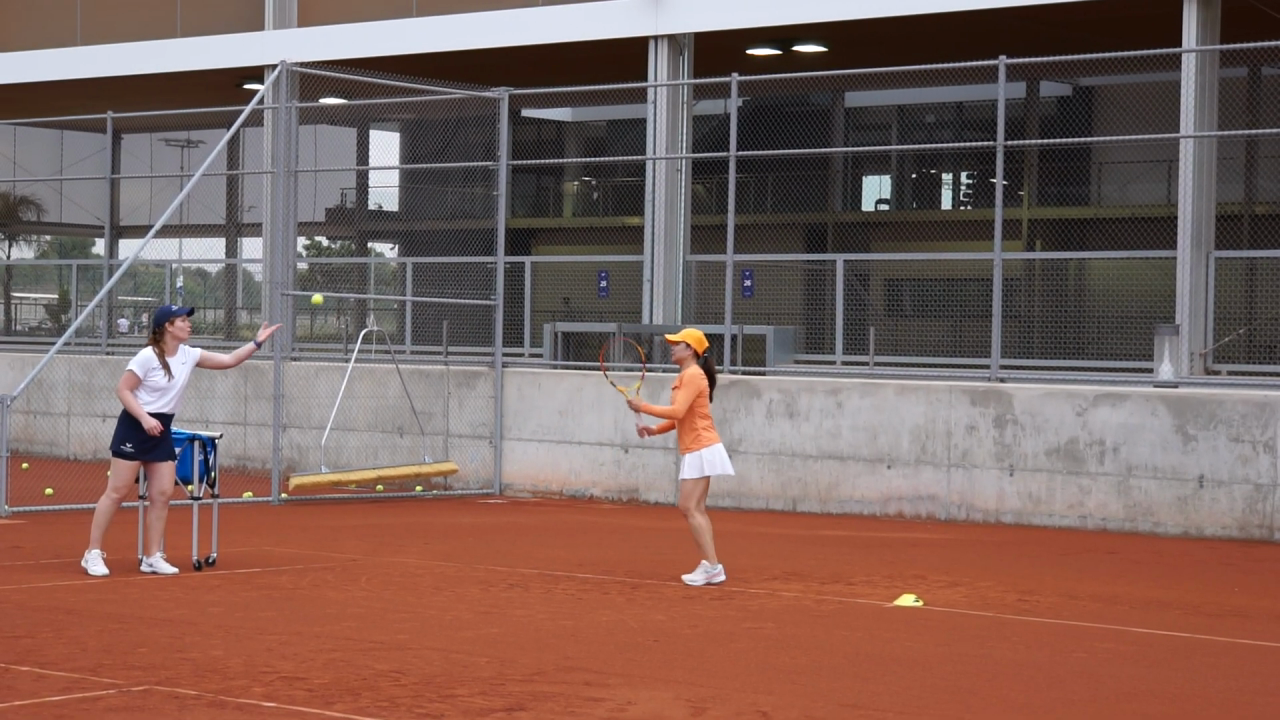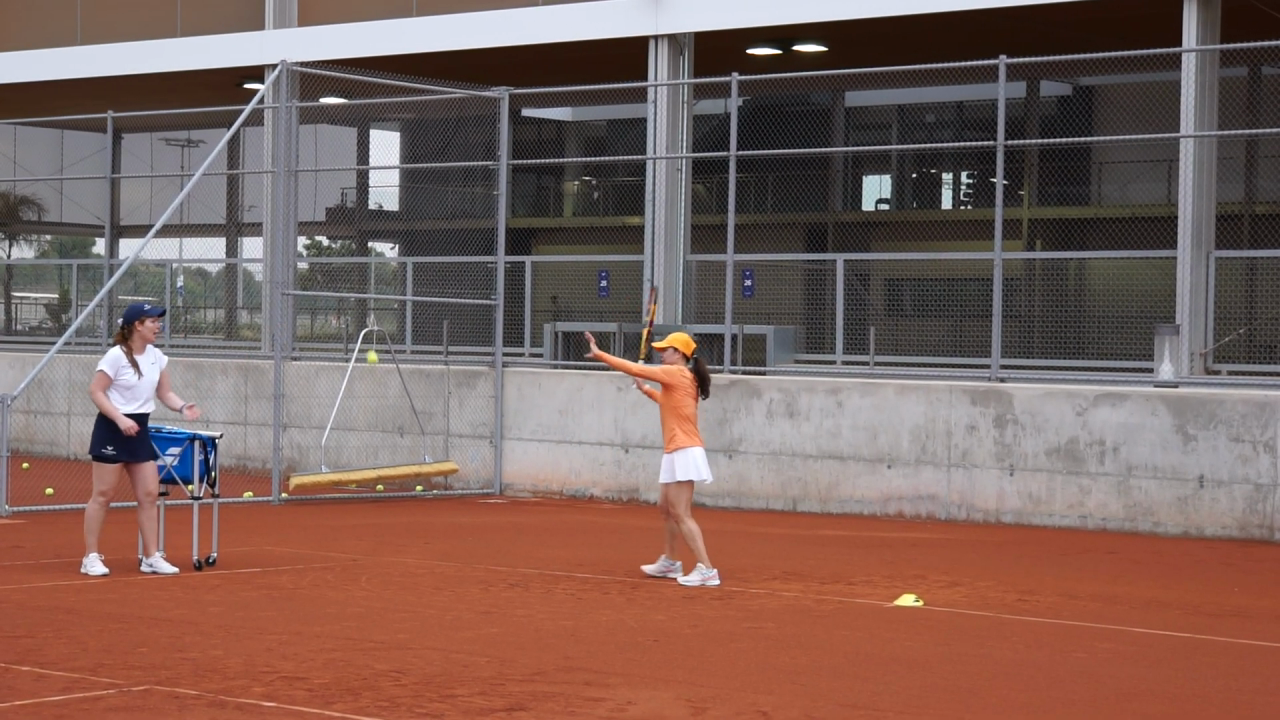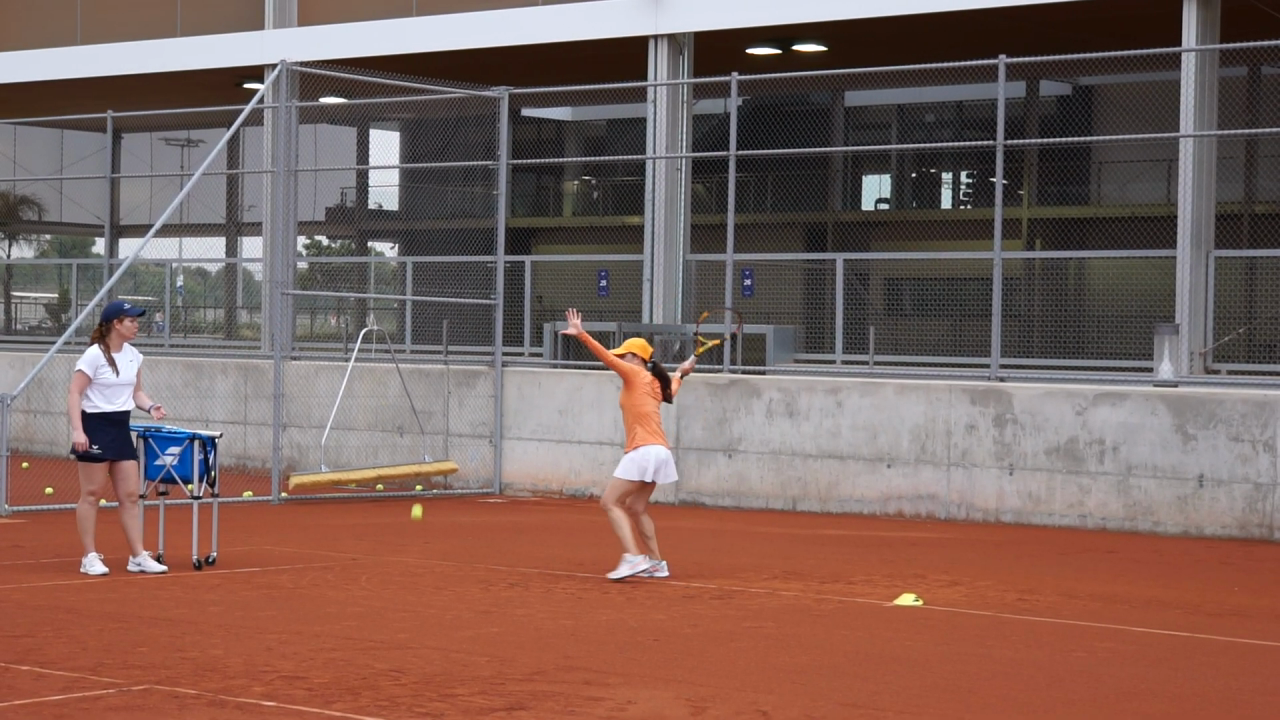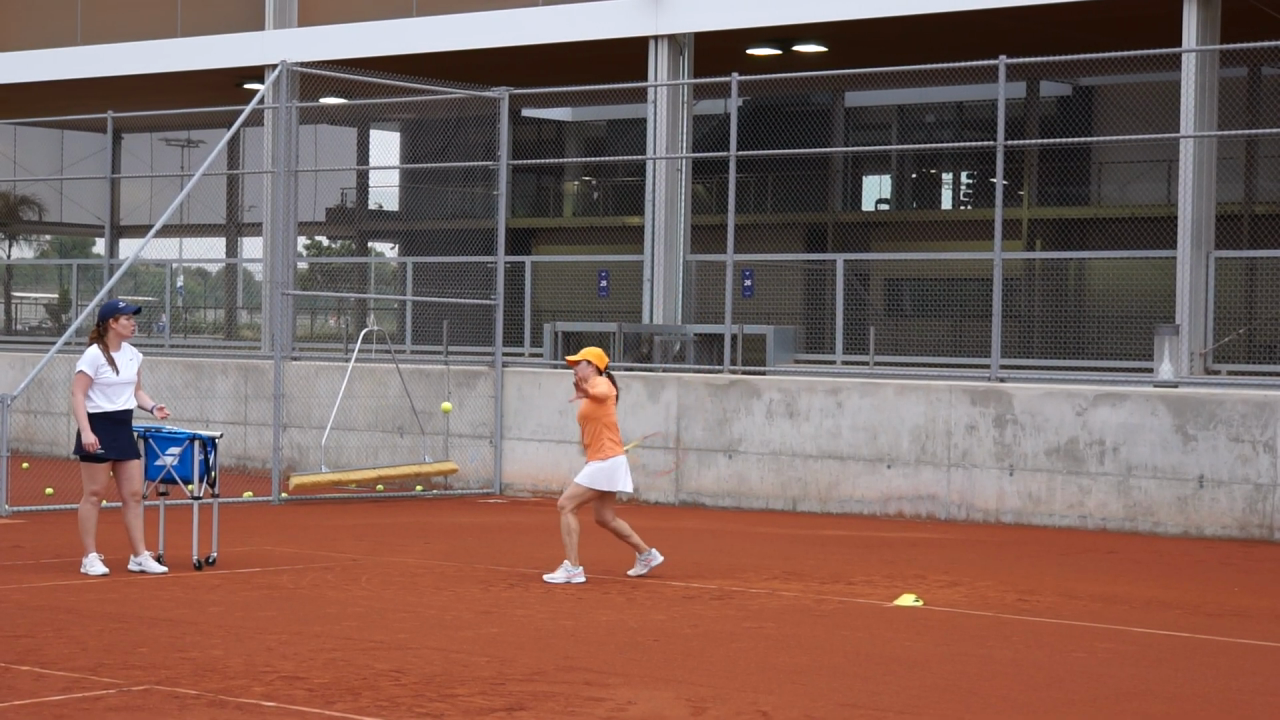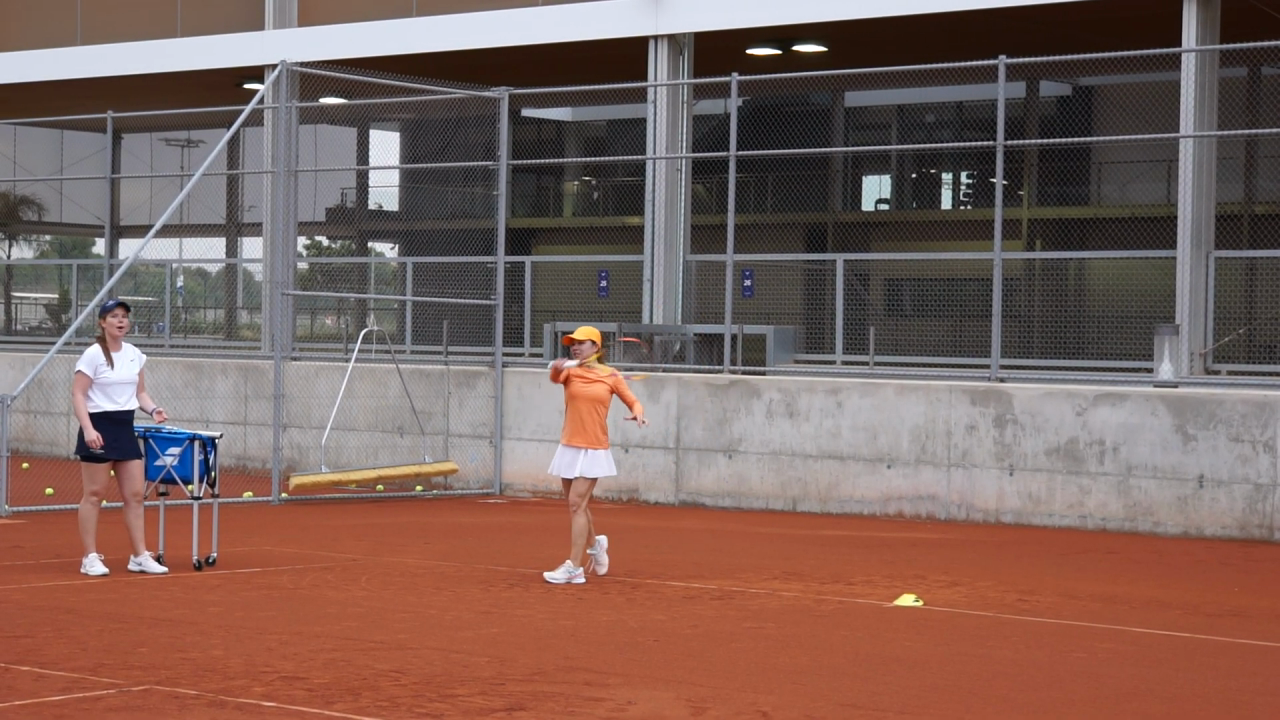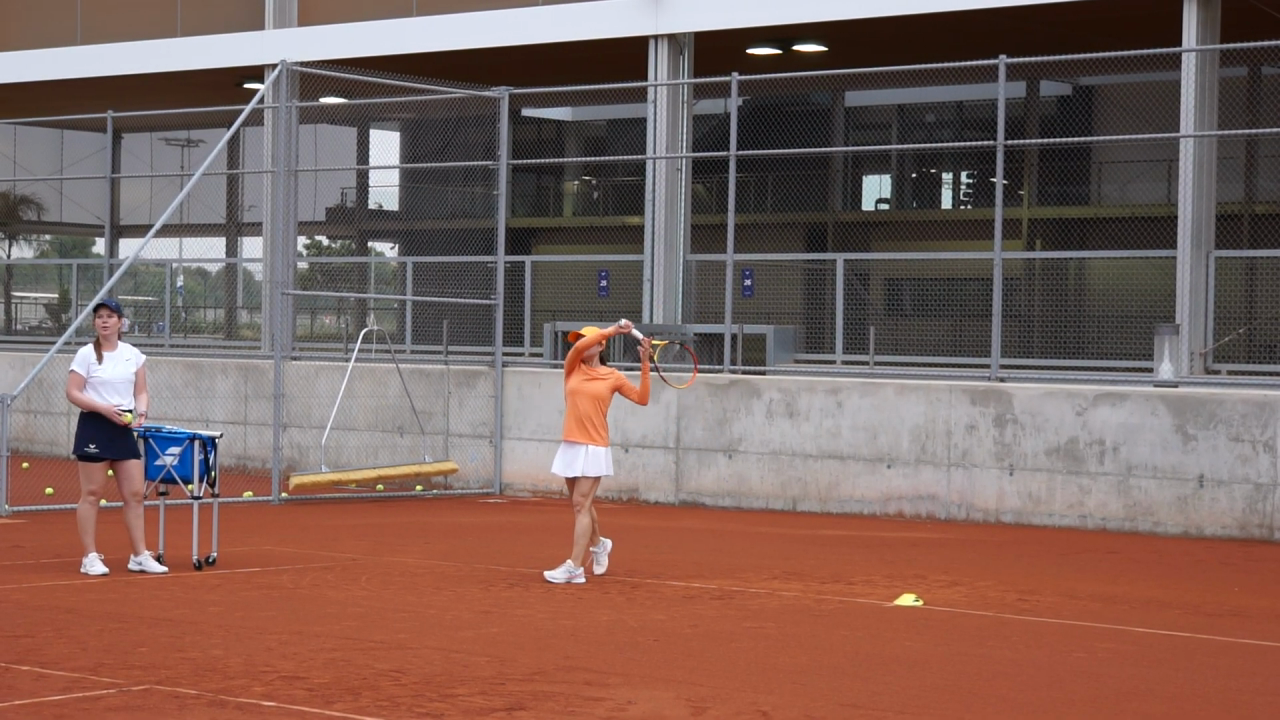
dt=0.4s
person 1, frame 1
left shoulder: (189, 354)
right shoulder: (147, 356)
left elbow: (228, 360)
right elbow: (123, 390)
left wrist: (256, 343)
right wrist: (144, 418)
left hip: (162, 431)
right hip: (135, 427)
left knee: (162, 495)
right knee: (116, 492)
left ankle: (152, 557)
right ankle: (93, 554)
person 1, frame 2
left shoulder: (157, 357)
right shoulder: (116, 356)
left elbow: (165, 393)
right elbow: (96, 392)
left wrist: (184, 407)
right wrist: (121, 419)
left hip: (140, 431)
right hip: (113, 430)
left knee: (149, 495)
right knee: (103, 495)
left ankle: (152, 558)
right ankle: (90, 557)
person 1, frame 3
left shoulder: (133, 355)
right shoulder: (94, 355)
right elbow: (74, 393)
left wrist: (150, 407)
right wrist: (77, 429)
left hip: (121, 429)
right hip: (95, 428)
left knee: (130, 495)
right knee: (92, 495)
left ankle: (138, 557)
right ankle: (89, 557)
person 1, frame 4
left shoulder: (132, 354)
right shoulder: (93, 355)
right elbow: (77, 395)
left wrist: (152, 406)
right wrist: (85, 431)
left hip: (123, 429)
right hip: (98, 428)
left knee: (134, 495)
right knee: (94, 495)
left ankle: (140, 556)
right ankle: (90, 557)
person 1, frame 5
left shoulder: (135, 354)
right shoulder: (93, 354)
right elbow: (78, 394)
left wrist: (153, 409)
right wrist: (88, 429)
left hip: (125, 429)
right hip: (99, 429)
left knee: (135, 495)
right knee: (94, 494)
left ankle: (139, 556)
right ankle: (90, 557)
person 1, frame 6
left shoulder: (134, 355)
right shoulder: (86, 354)
left elbow: (141, 392)
right elbow: (72, 392)
left wrist: (141, 412)
right wrist: (103, 408)
left hip: (124, 430)
right hip: (94, 428)
left knee: (135, 494)
right knee: (92, 494)
left ankle: (140, 556)
right ankle: (90, 557)
person 2, frame 1
left shoulder: (693, 374)
right shoulder: (685, 376)
left elbow: (677, 412)
left wrist: (643, 406)
right wrist: (654, 429)
left hip: (703, 449)
right hip: (694, 451)
left knee: (691, 509)
right knee: (690, 509)
left ankle: (712, 567)
right ankle: (709, 564)
person 2, frame 2
left shoulder: (676, 373)
right shoulder: (687, 379)
left elbow: (635, 369)
left wrist: (599, 354)
right wrist: (645, 389)
left hip: (682, 454)
right hip: (682, 453)
left knee: (681, 514)
right knee: (666, 507)
left ankle: (707, 569)
right ankle: (669, 561)
person 2, frame 3
left shoulder: (633, 375)
right shoulder: (651, 382)
left elbow: (605, 356)
right elbow: (669, 392)
left wrist: (580, 334)
right wrist: (680, 374)
left hip: (643, 452)
right hip: (655, 452)
left knee: (609, 502)
right knee: (634, 508)
left ankle: (633, 557)
right ankle: (655, 562)
person 2, frame 4
left shoulder: (601, 383)
right shoulder: (588, 392)
left elbow: (604, 397)
left wrist: (587, 392)
left hip: (606, 463)
right hip: (599, 463)
left knee: (566, 506)
right knee: (604, 518)
left ankle: (572, 567)
right ankle: (647, 554)
person 2, frame 5
left shoulder: (611, 376)
right shoulder: (569, 371)
left elbow: (633, 402)
right elbow: (555, 376)
left wrist: (638, 415)
right wrist: (557, 368)
left hip: (593, 450)
right hip: (568, 447)
left knee: (577, 505)
right knee: (576, 505)
left ankle: (574, 568)
right ankle: (594, 543)
person 2, frame 6
left shoulder: (613, 376)
right shoulder: (572, 368)
left elbow: (643, 399)
right elbow: (577, 347)
left wrist: (645, 364)
right wrist: (613, 330)
left hip: (594, 448)
right hip: (570, 446)
left knee: (580, 505)
right knee: (582, 504)
left ankle: (574, 567)
right ankle: (598, 544)
